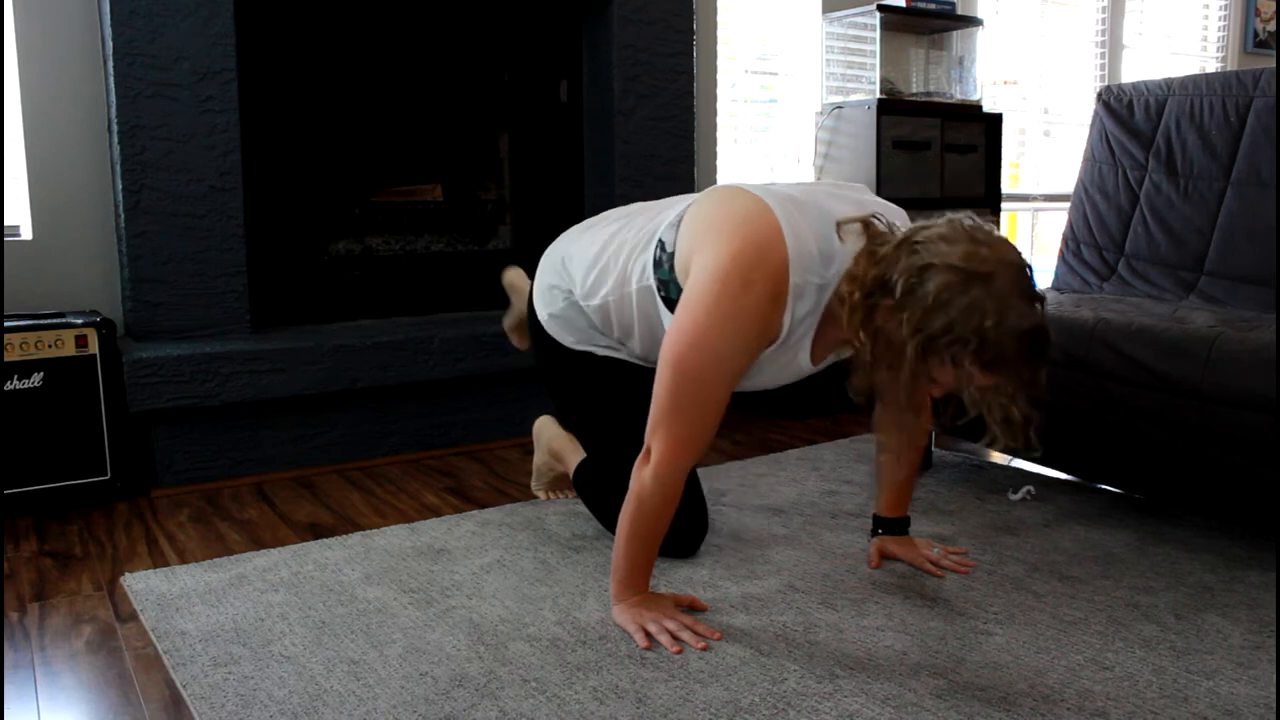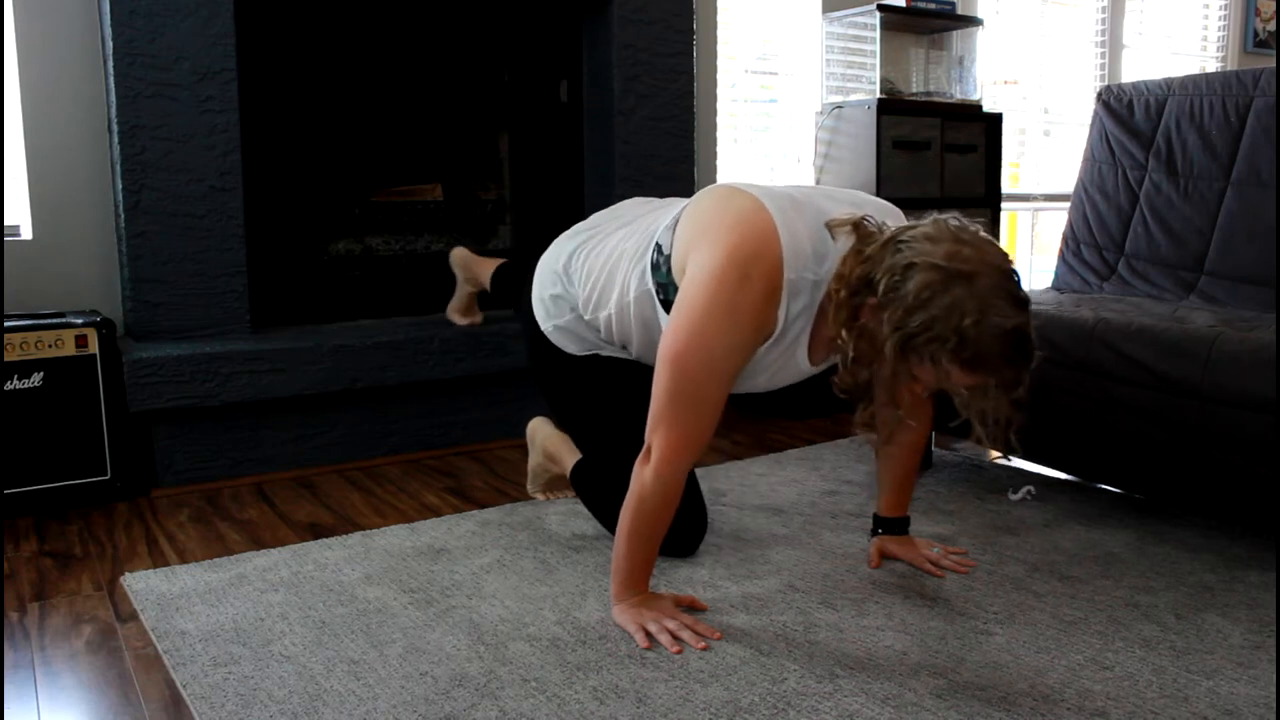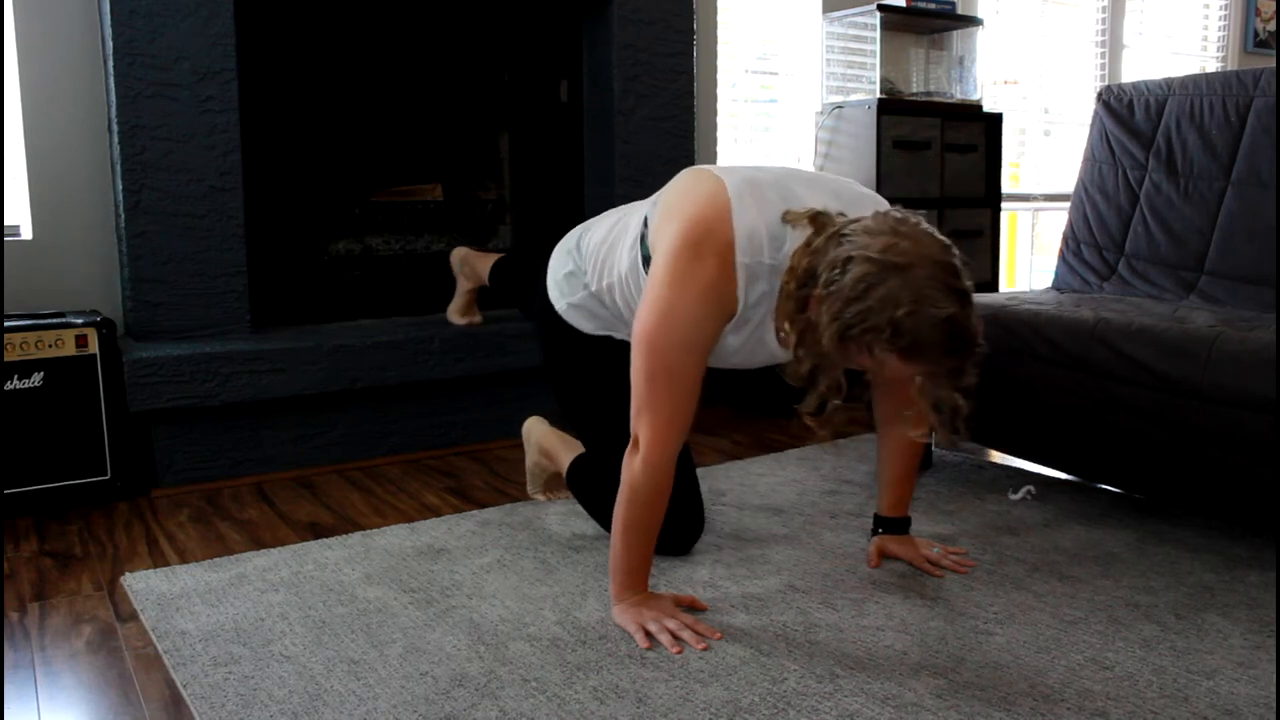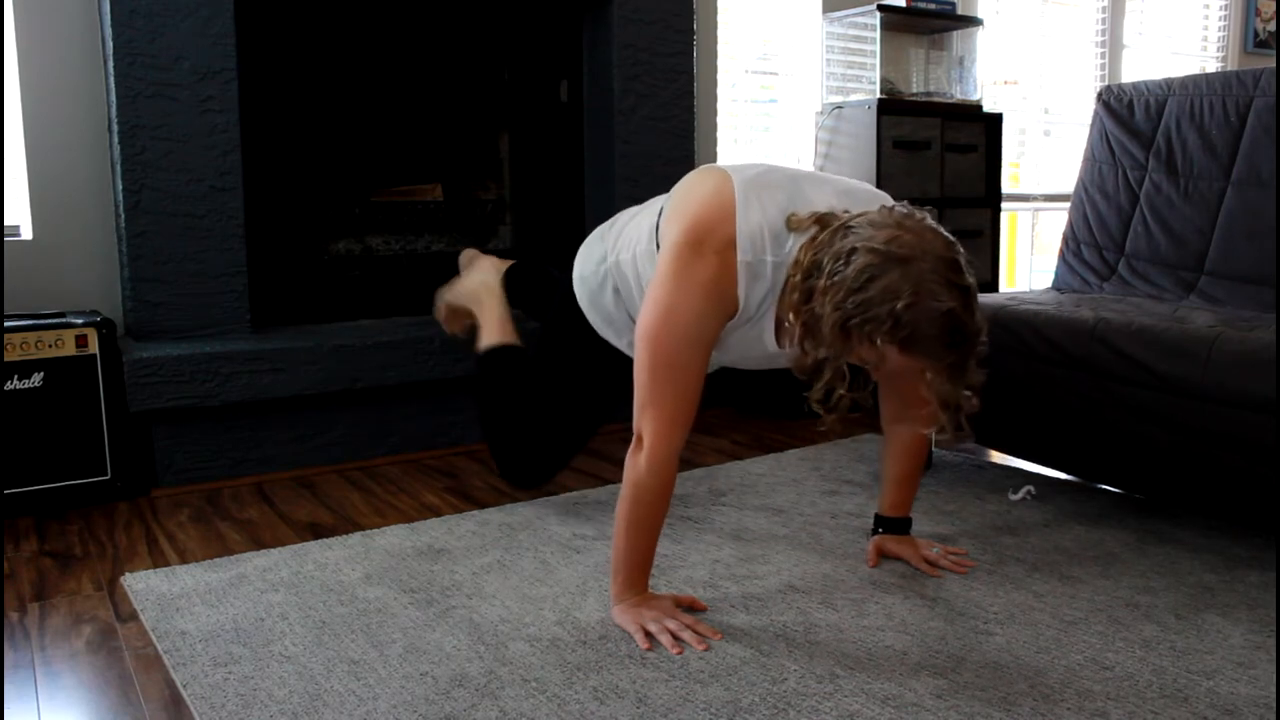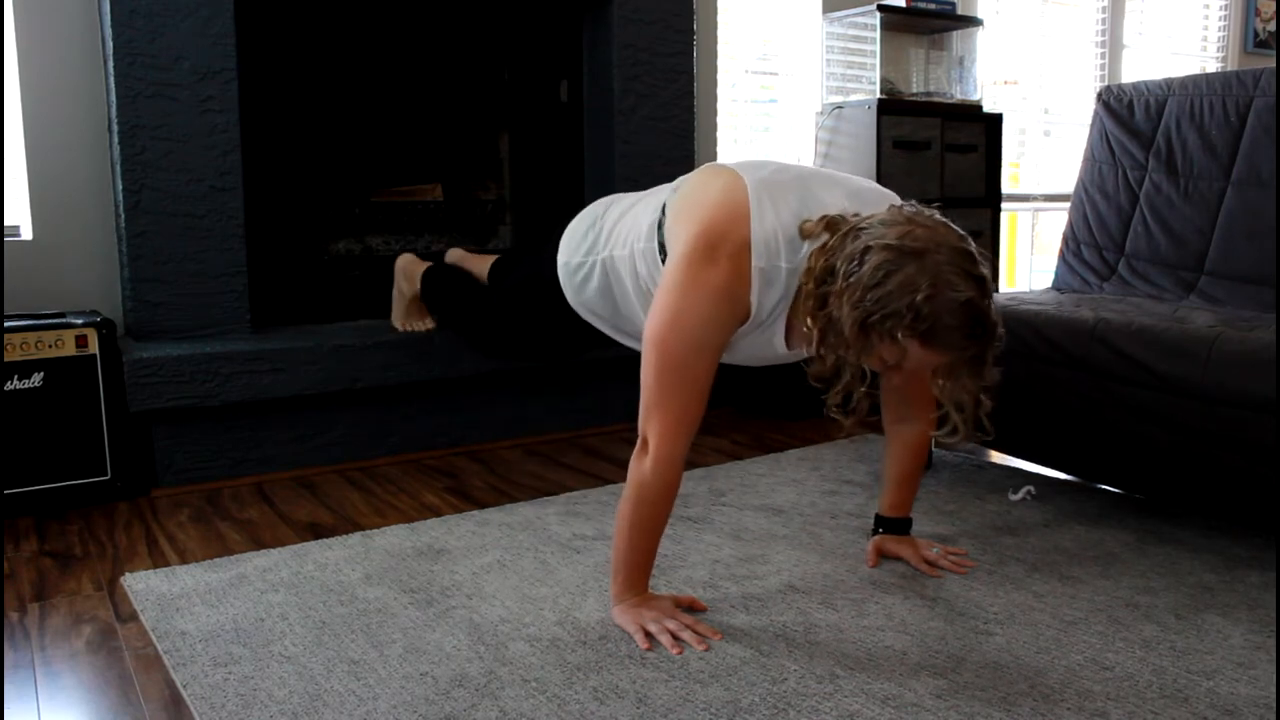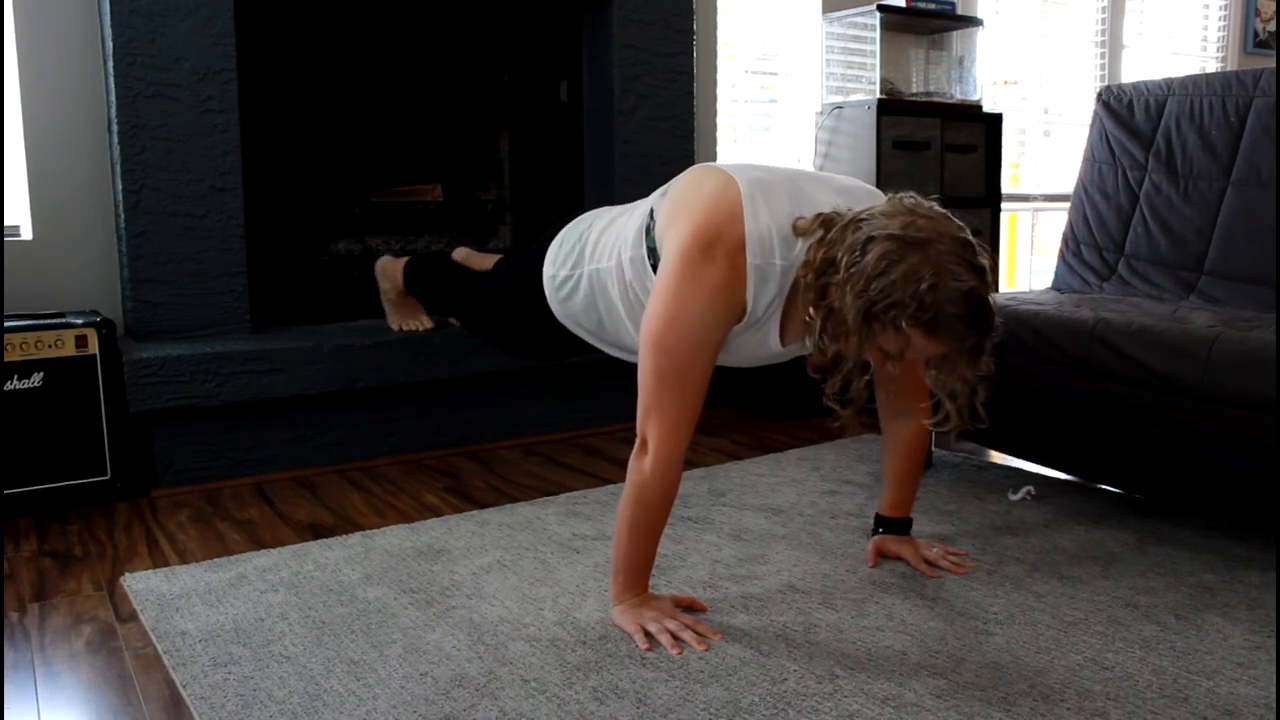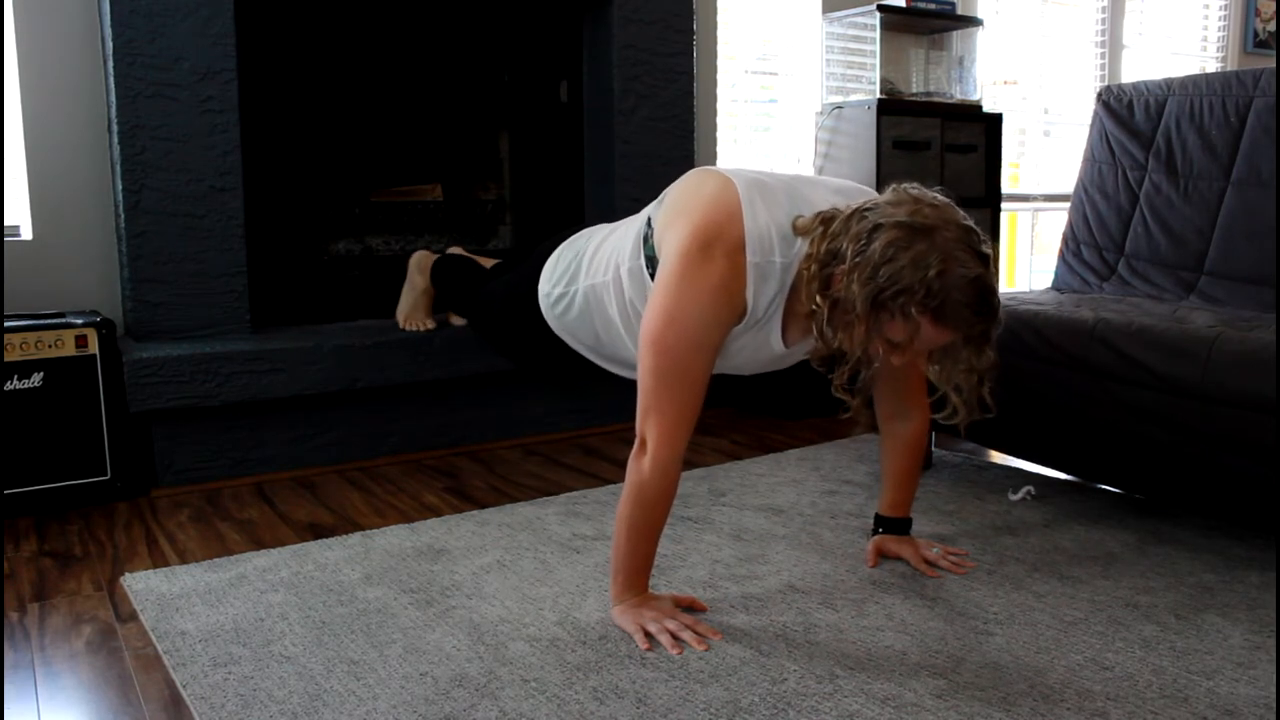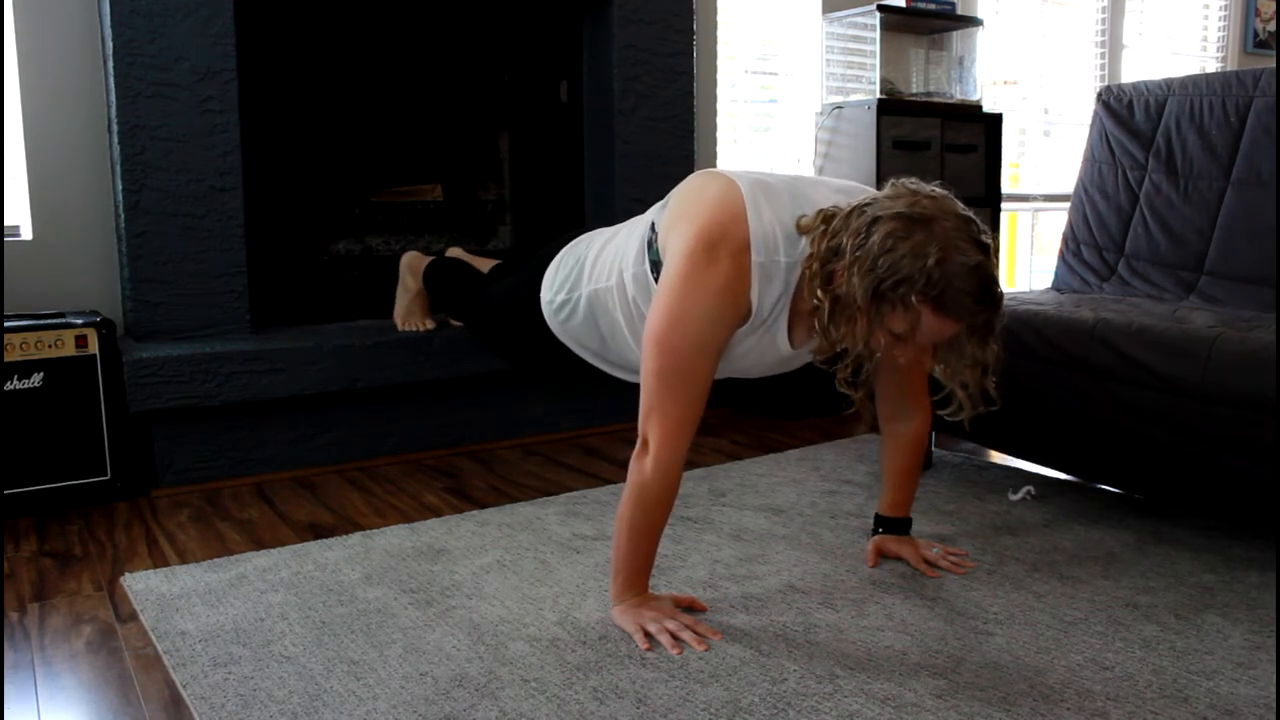
dt=0.5s
person 1, frame 1
left shoulder: (908, 268)
right shoulder: (752, 277)
left elbow: (904, 413)
right elbow: (664, 456)
left wrist: (891, 527)
right wrist: (629, 597)
left hip: (655, 288)
right hip: (583, 317)
right knee: (679, 532)
left ankle: (526, 297)
right ankle: (563, 443)
person 1, frame 2
left shoulder: (898, 268)
right shoulder: (744, 275)
left elbow: (905, 415)
right elbow: (666, 455)
left wrist: (891, 526)
right wrist: (629, 597)
left hip: (639, 261)
right hip: (578, 319)
right knee: (678, 530)
left ankle: (478, 269)
right ankle: (557, 446)
person 1, frame 3
left shoulder: (885, 261)
right shoulder: (710, 256)
left elbow: (905, 407)
right elbow: (651, 443)
left wrist: (893, 526)
right wrist: (629, 596)
right hip: (594, 303)
right knee: (675, 529)
left ankle: (476, 265)
right ankle: (557, 447)
person 1, frame 4
left shoulder: (892, 262)
right shoulder: (713, 254)
left elbow: (909, 410)
right elbow: (654, 441)
left wrist: (893, 525)
right wrist: (628, 596)
left hip: (684, 312)
right hip: (613, 298)
right knee: (524, 460)
left ankle: (495, 269)
right ankle: (485, 289)
person 1, frame 5
left shoulder: (897, 260)
right shoulder: (723, 257)
left elbow: (912, 410)
right elbow: (659, 444)
left wrist: (893, 525)
right wrist: (629, 596)
left hip: (652, 278)
right hip: (594, 275)
right knee: (492, 324)
left ankle: (474, 261)
right ankle: (420, 275)
person 1, frame 6
left shoulder: (889, 259)
right shoulder: (718, 257)
left elbow: (907, 409)
right elbow: (658, 444)
left wrist: (893, 525)
right wrist: (629, 597)
left hip: (634, 283)
right hip: (579, 285)
right knee: (487, 307)
left ankle: (477, 259)
right ankle: (401, 273)
person 1, frame 7
left shoulder: (890, 257)
right shoulder: (717, 255)
left elbow: (905, 411)
right elbow: (657, 444)
left wrist: (891, 526)
right wrist: (628, 597)
left hip: (636, 299)
right hip: (574, 298)
right knee: (489, 308)
left ankle: (474, 260)
right ankle: (435, 271)
person 1, frame 8
left shoulder: (895, 262)
right shoulder: (722, 255)
left elbow: (907, 413)
right elbow: (659, 444)
left wrist: (892, 525)
right wrist: (628, 596)
left hip: (642, 304)
right hip: (576, 298)
right knee: (487, 309)
left ankle: (471, 261)
right ankle: (426, 273)
